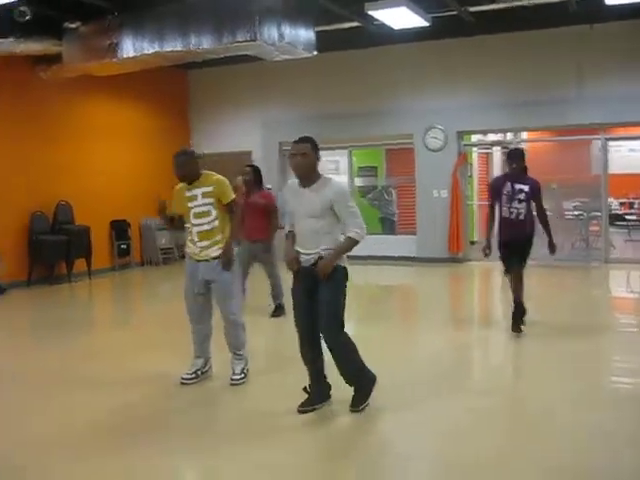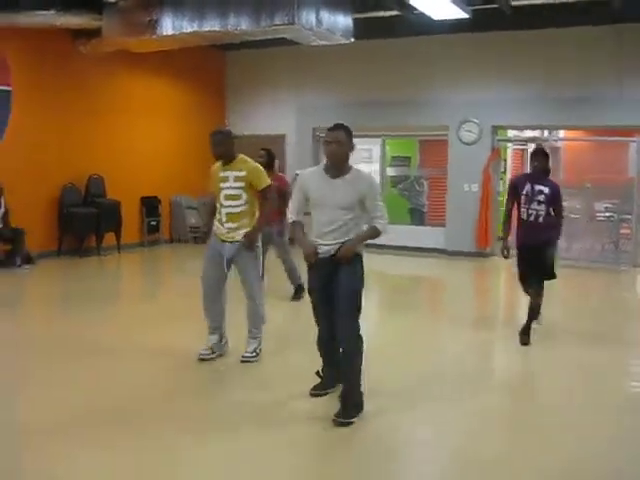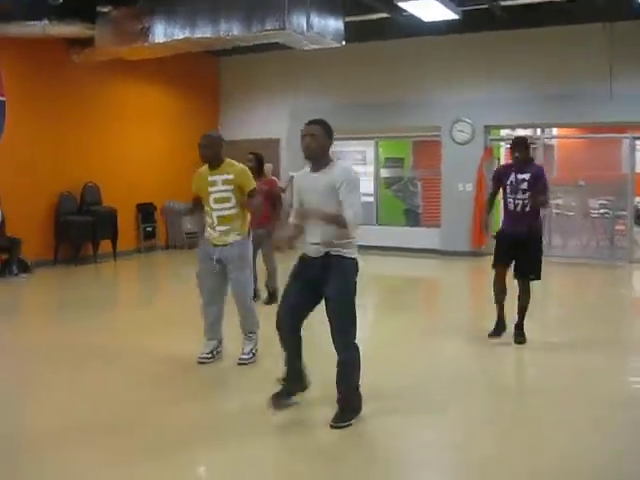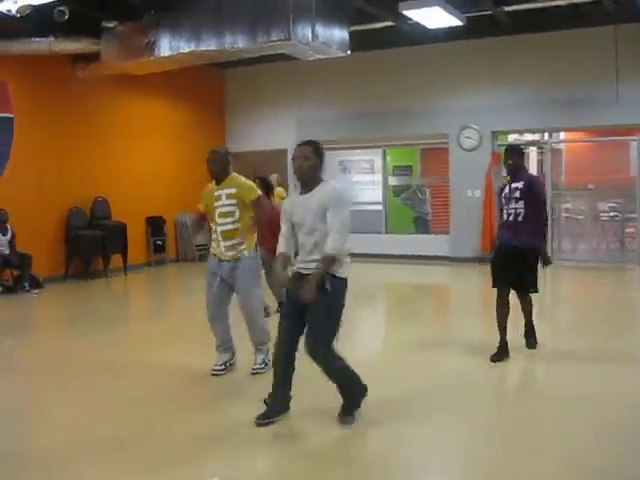
dt=0.3s
person 1, frame 1
left shoulder: (336, 190)
right shoulder: (290, 190)
left elbow: (357, 230)
left wrist: (334, 257)
right wrist: (289, 249)
left hip: (331, 269)
right hip: (302, 270)
left knee: (332, 333)
right knee: (306, 335)
left ankle: (363, 383)
right ankle: (319, 390)
person 1, frame 2
left shoulder: (365, 182)
right shoulder: (306, 178)
left elbow: (380, 222)
right elbow: (294, 213)
left wrist: (356, 242)
right wrist: (304, 242)
left hip: (348, 260)
right hip: (318, 260)
left knee: (347, 328)
right knee: (325, 327)
left ankle: (352, 400)
right ankle: (332, 375)
person 1, frame 3
left shoulder: (345, 174)
right shoulder: (300, 178)
left elbow: (352, 221)
left wrist: (316, 214)
right wrist: (289, 234)
left hip: (339, 262)
right hip: (310, 259)
left knee: (342, 335)
right knee: (286, 320)
left ankle: (350, 402)
right ankle: (294, 380)
person 1, frame 4
left shoulder: (334, 194)
right shoulder: (290, 203)
left elbow: (336, 244)
right elbow: (286, 243)
left wrist: (315, 281)
right wrist: (282, 262)
left hip: (329, 279)
right hip: (300, 277)
left knee: (317, 346)
right knee: (284, 344)
left ankle: (353, 393)
right ankle: (279, 402)
person 2, frame 1
left shoulder: (218, 183)
right shoulder: (178, 191)
left elbow: (235, 215)
right elbow: (177, 223)
left wrist: (229, 247)
right wrist: (164, 215)
left hip: (219, 258)
right hip: (194, 260)
left knee: (230, 312)
right knee: (197, 314)
left ankle: (240, 361)
right ankle: (201, 362)
person 2, frame 2
left shoulder: (251, 168)
right shoulder: (215, 170)
left elbow: (268, 201)
left wrist: (256, 231)
right wrist: (208, 227)
left hip: (245, 240)
right hip: (218, 239)
left knee: (253, 292)
right knee: (210, 288)
left ankle: (254, 340)
right ankle: (216, 338)
person 2, frame 3
left shoulder: (239, 171)
right shoulder: (200, 175)
left elbow: (255, 199)
left wrist: (246, 207)
left hip: (236, 243)
right hip: (210, 244)
left knee: (242, 294)
right knee: (209, 295)
left ankle: (250, 341)
right ankle: (213, 342)
person 2, frame 4
left shoulder: (243, 185)
right shoulder: (208, 191)
left elbow: (265, 209)
right elbow: (203, 216)
left wrist: (252, 225)
right wrist: (198, 224)
left hip: (243, 257)
right hip: (217, 259)
left knee: (251, 308)
right knee: (215, 310)
left ankle: (262, 352)
right ankle: (226, 353)
person 3, frame 1
left shoulder: (533, 184)
right shoulder: (497, 183)
left elbow: (541, 212)
right elbow: (492, 211)
left wrist: (550, 238)
right wrist: (488, 239)
left hip: (524, 235)
right hip: (505, 237)
left knee: (516, 270)
right knee: (513, 273)
left ankle: (517, 311)
right ankle: (519, 307)
person 3, frame 2
left shoulder: (553, 188)
right shoulder: (517, 182)
left elbow: (558, 219)
right elbow: (508, 212)
left wrist: (554, 245)
right wrist: (505, 239)
left hip: (544, 242)
right hip: (523, 241)
left knee: (537, 285)
right knee: (527, 285)
left ankle: (527, 328)
right ankle: (535, 306)
person 3, frame 3
left shoulder: (537, 172)
right shoulder: (501, 172)
left elbow: (544, 200)
right elbow: (492, 196)
right wrist: (485, 217)
left hip: (529, 233)
right hip: (507, 231)
left knee: (524, 281)
right knee: (499, 272)
left ankle: (519, 325)
right ankle: (500, 320)
person 3, frame 4
left shoulder: (532, 182)
right shoulder: (504, 188)
left elbow: (543, 216)
left wrist: (543, 249)
right wrist: (497, 242)
left hip: (528, 246)
right hip: (505, 246)
left knee: (523, 294)
right knee: (502, 294)
left ankle: (529, 328)
right ankle: (502, 345)
person 4, frame 1
left shoulder: (267, 196)
right shoulder: (242, 196)
left elbow: (274, 219)
right elbow: (241, 218)
left wrist: (270, 239)
right wrist: (239, 236)
left hip: (263, 242)
right hip: (246, 241)
left knee: (272, 274)
right knee: (240, 274)
left ankle: (279, 304)
person 4, frame 2
left shoulder: (280, 179)
left elbow: (287, 202)
left wrist: (282, 222)
left hip: (276, 225)
left knee: (285, 256)
left ankle: (298, 286)
person 4, frame 3
left shoulder: (270, 182)
left elbow: (278, 205)
left wrist: (273, 224)
left hip: (266, 228)
right hip: (250, 228)
left knee: (269, 261)
left ankle: (272, 291)
right ankle: (254, 291)
person 4, frame 4
left shoulder: (273, 210)
left elbow: (280, 231)
left wrist: (277, 252)
left hip: (271, 250)
right hip: (258, 247)
left knee: (272, 280)
left ankle: (281, 301)
